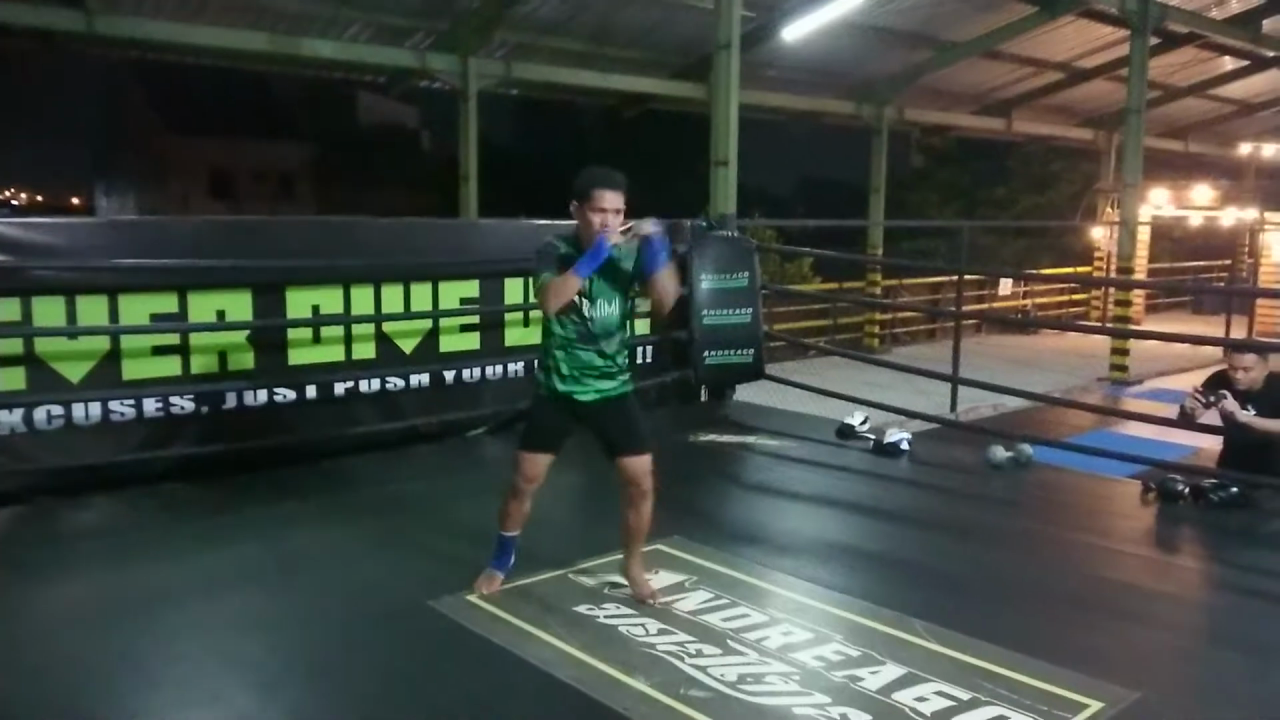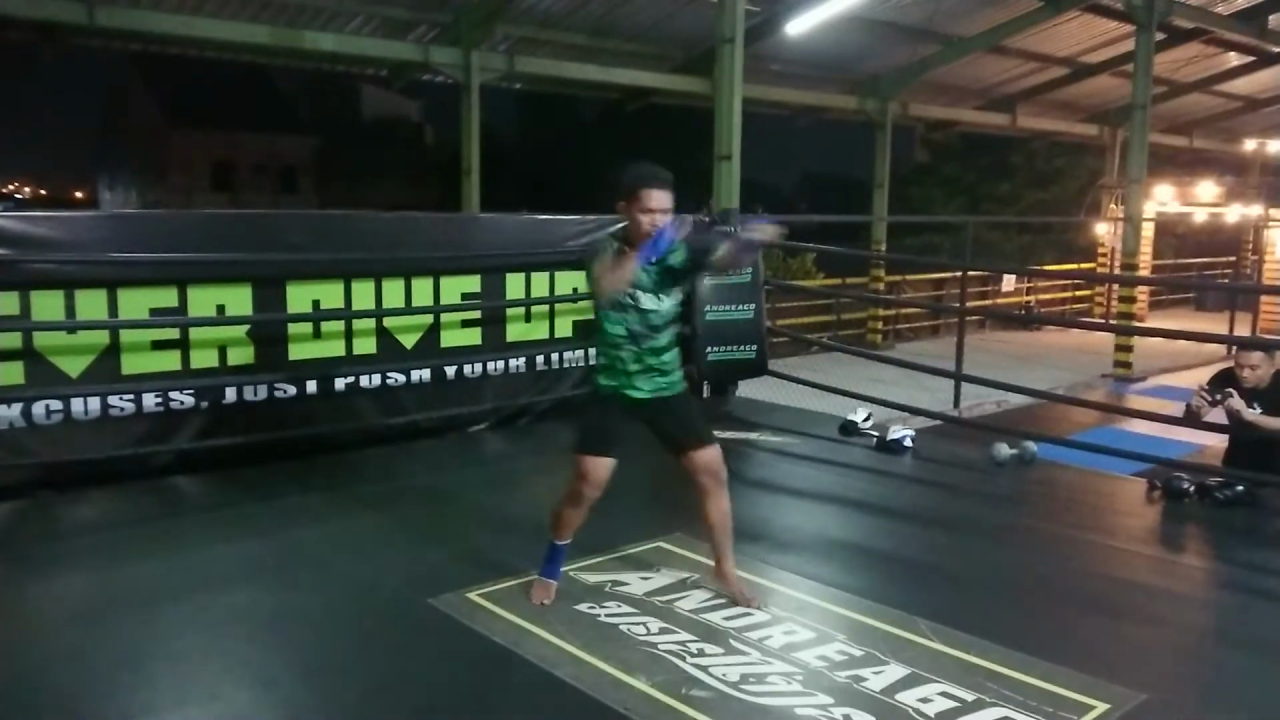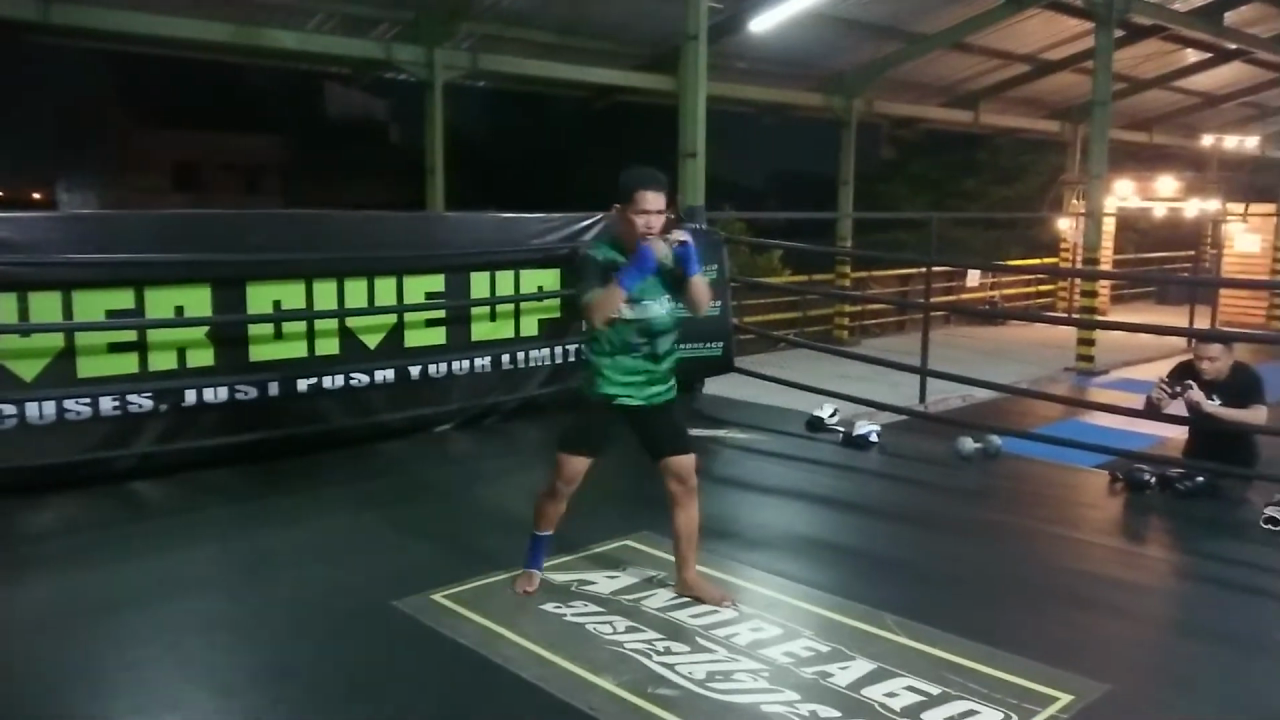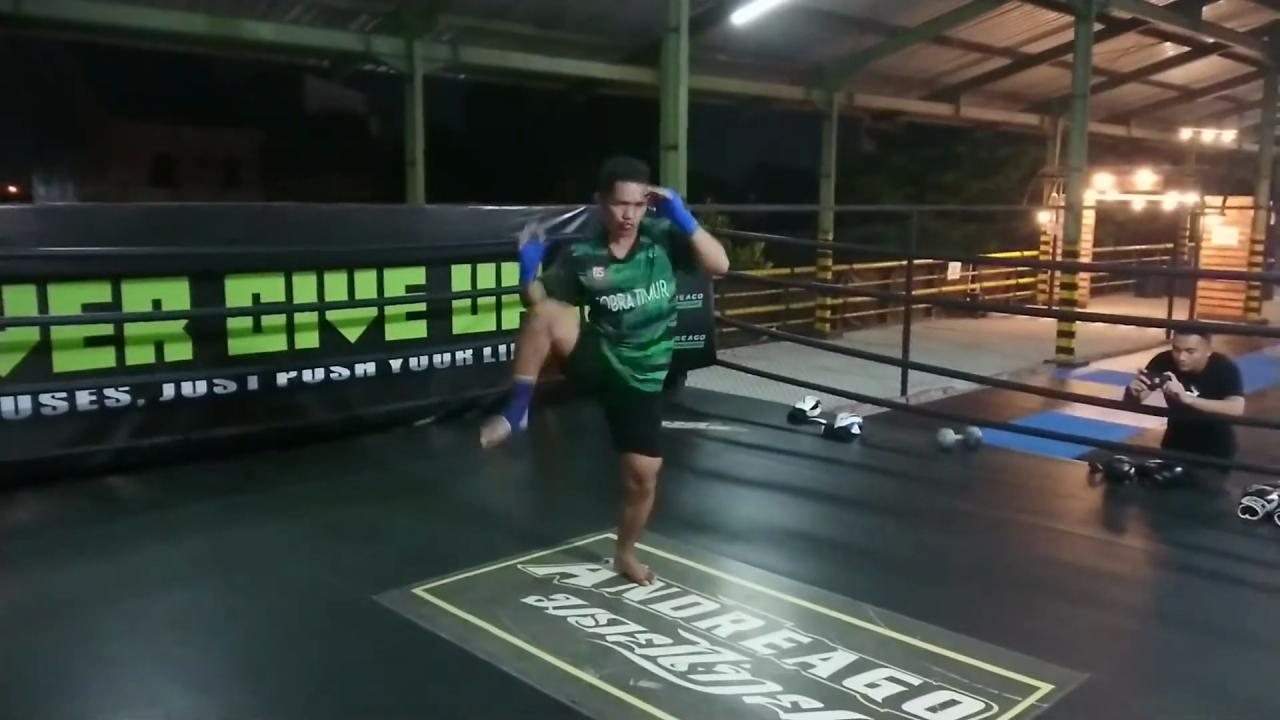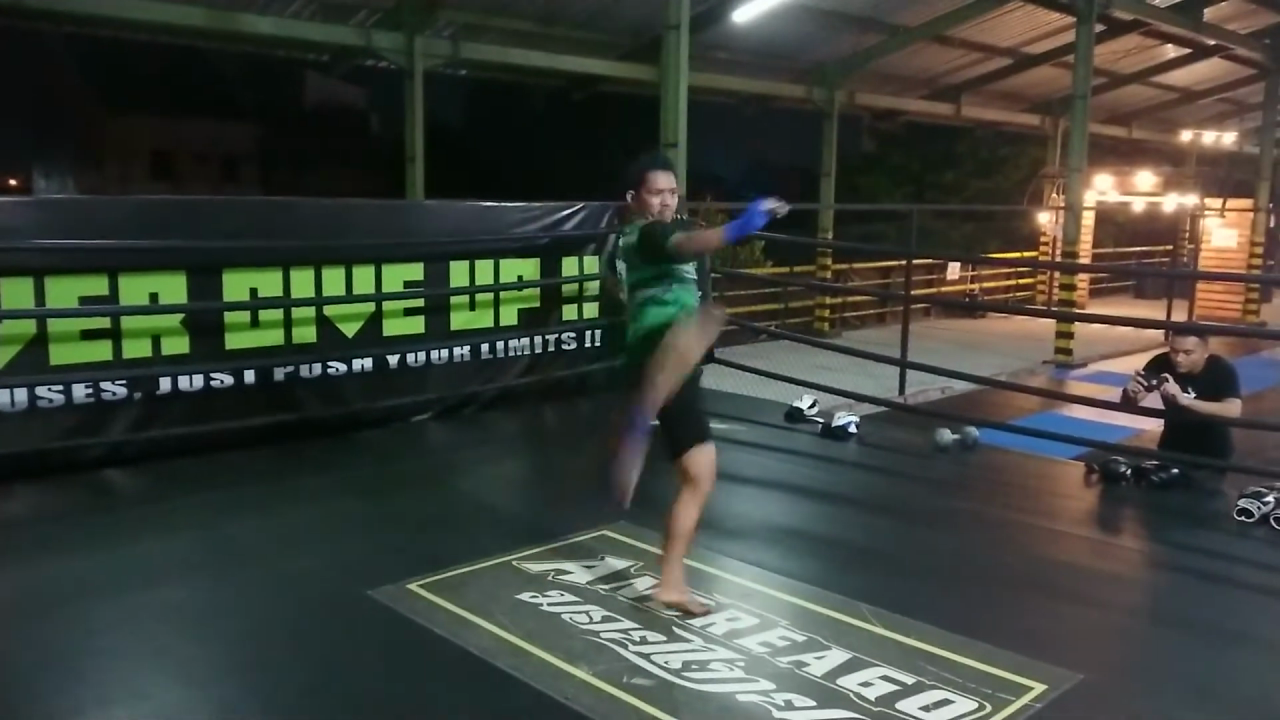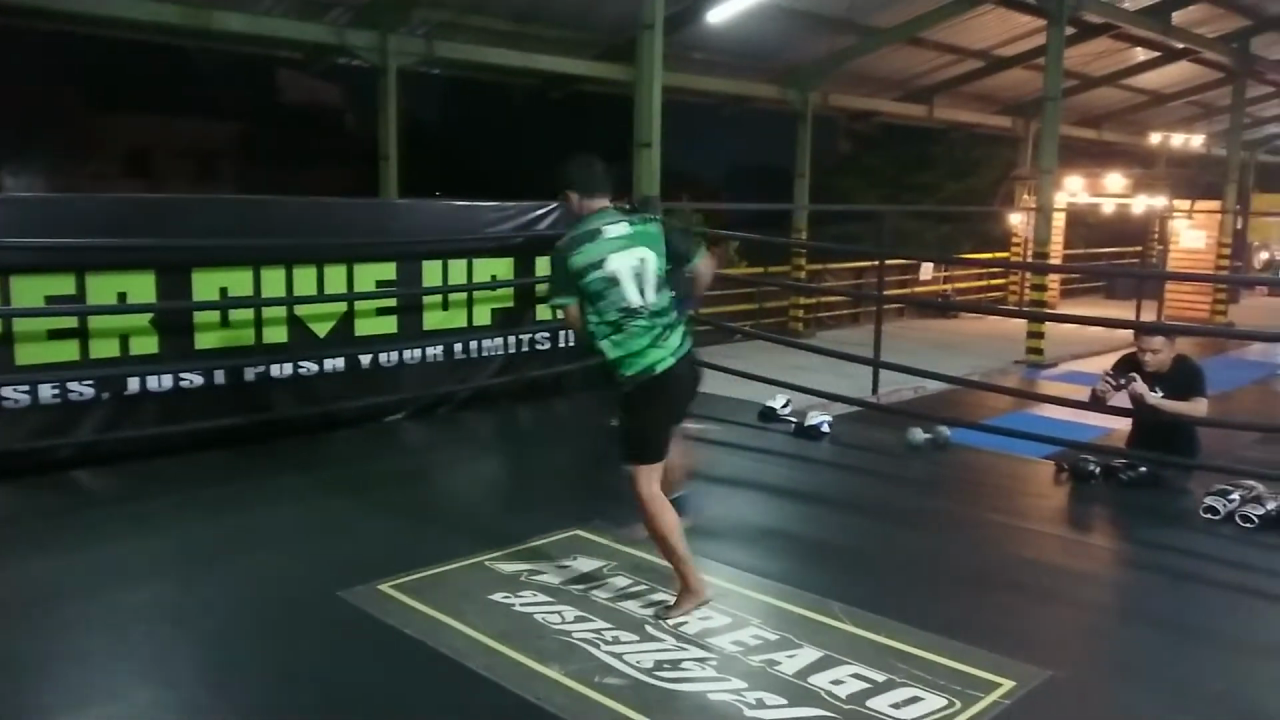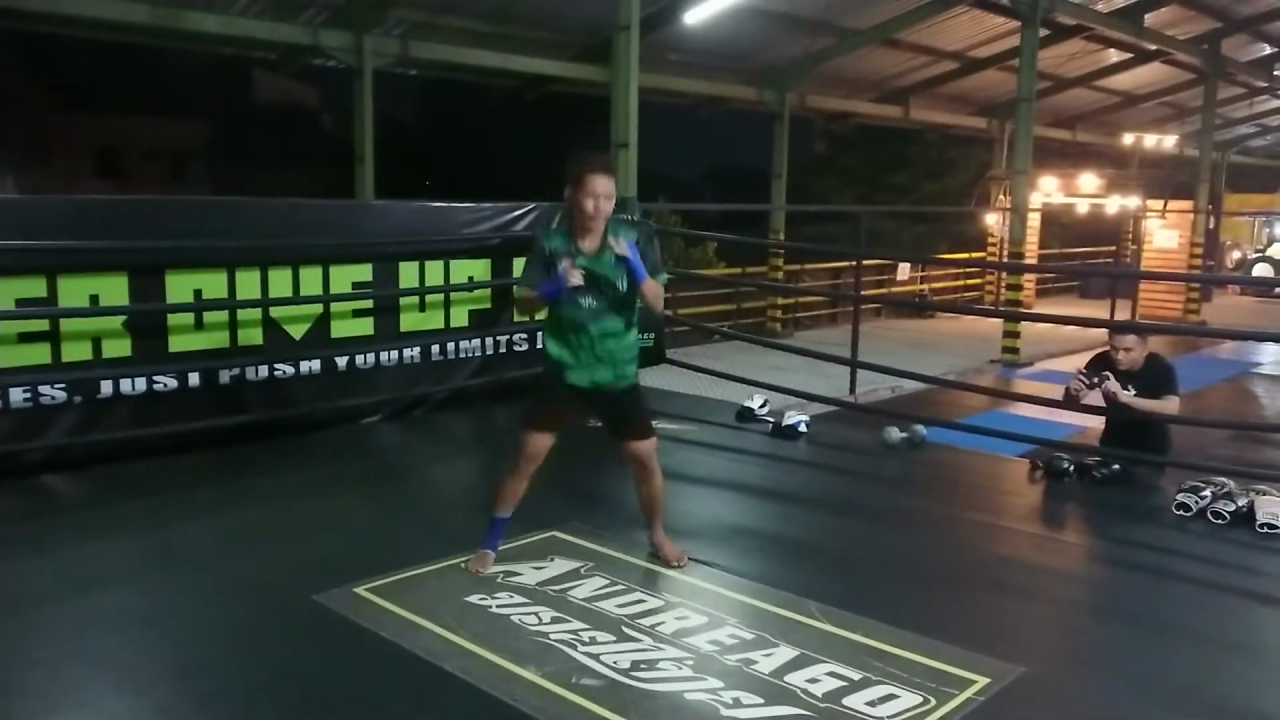
dt=0.5s
person 1, frame 1
left shoulder: (628, 253)
right shoulder: (554, 252)
left elbow: (665, 302)
right elbow: (549, 302)
left wrist: (656, 250)
right wrist: (593, 255)
left hip: (611, 389)
right hip: (557, 388)
left knee: (641, 482)
right knee: (525, 479)
left ankle: (633, 565)
right ankle: (502, 559)
person 1, frame 2
left shoulder: (680, 251)
right shoulder: (606, 252)
left elbow: (722, 259)
right elbow: (603, 286)
right wrist: (649, 247)
left hip: (667, 386)
right hip: (616, 388)
left knee: (712, 473)
right knee: (587, 484)
left ankle: (725, 570)
right ankle: (550, 567)
person 1, frame 3
left shoulder: (667, 254)
right shoulder: (596, 258)
left elbow: (700, 306)
right elbow: (596, 315)
left wrist: (689, 262)
right wrist: (635, 268)
left hip: (656, 392)
right hip: (605, 391)
left knee: (684, 481)
right knee: (565, 478)
left ankle: (687, 575)
right ankle: (534, 561)
person 1, frame 4
left shoulder: (665, 238)
right shoulder: (581, 253)
left elbow: (718, 265)
right elbow: (536, 303)
left wrist: (681, 213)
right wrist: (529, 268)
left hip: (640, 380)
right hip: (596, 357)
left knee: (642, 478)
right knee: (547, 319)
left ankle: (625, 552)
right ankle: (514, 413)
person 1, frame 5
left shoulder: (631, 244)
right shoulder: (647, 235)
right elbow: (693, 242)
right wrist: (744, 224)
right hip: (659, 351)
left knee: (700, 477)
right knee: (700, 324)
left ankle: (672, 583)
right ankle: (638, 421)
person 1, frame 6
left shoulder: (569, 250)
right shoulder: (648, 227)
left elbow: (574, 321)
right elbow: (703, 270)
right wrist: (675, 305)
left hip: (643, 375)
right hip: (681, 361)
left knee: (646, 484)
right knee: (666, 441)
left ankle: (691, 584)
right ankle: (675, 505)
person 1, frame 7
left shoulder: (633, 240)
right shoulder: (549, 246)
left elbow: (656, 303)
right elbow: (524, 302)
left wrist: (633, 266)
right wrist: (554, 286)
left hip: (616, 375)
right hip: (565, 373)
left knee: (646, 459)
right knee: (527, 459)
left ankle: (658, 536)
right ankle: (493, 539)
